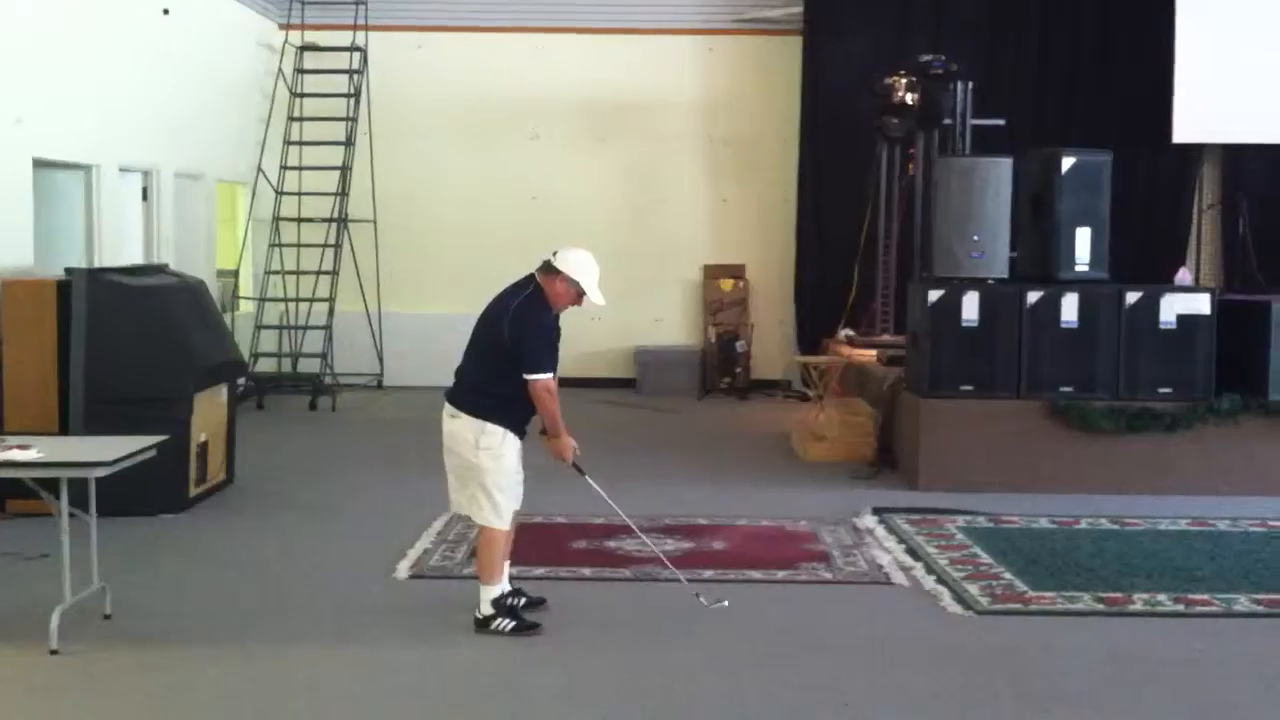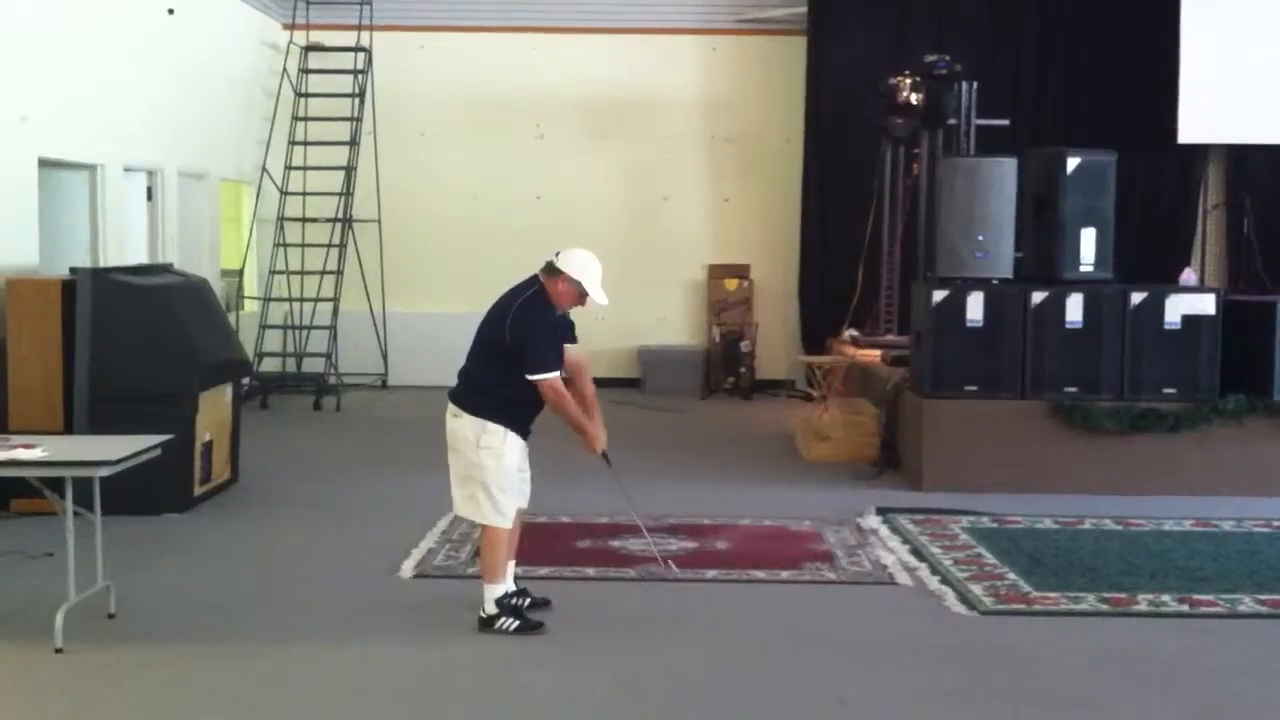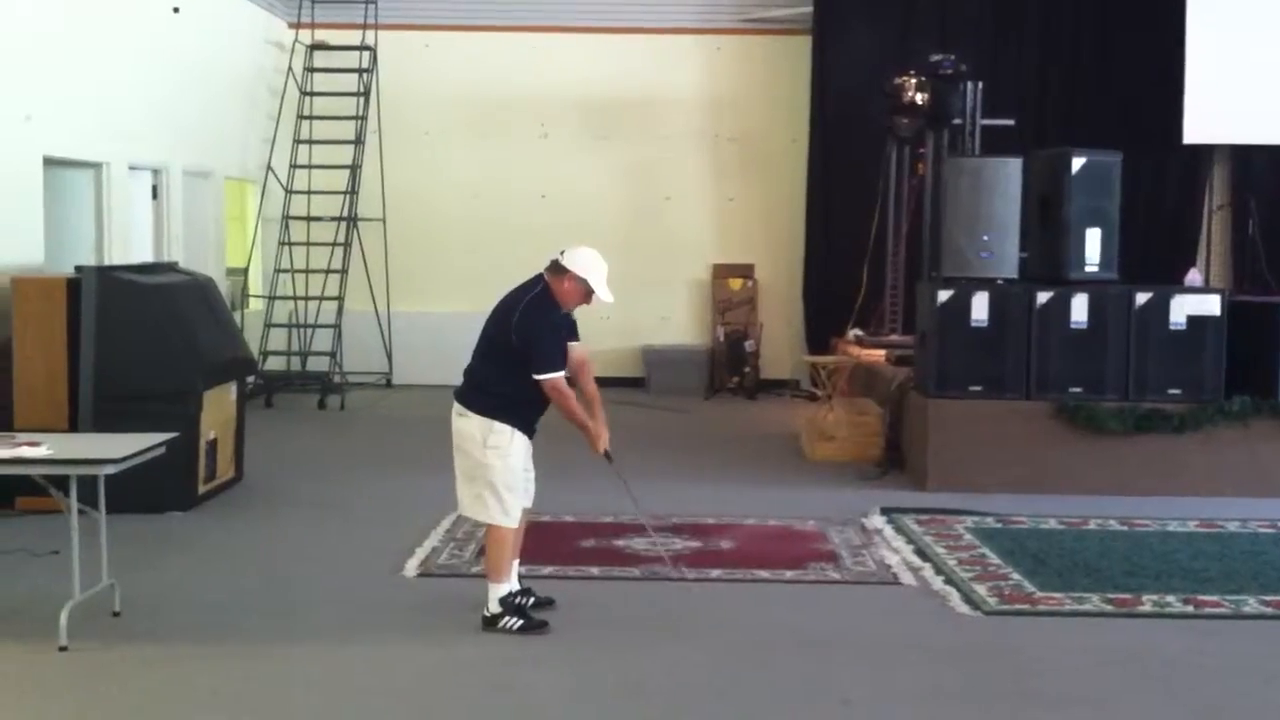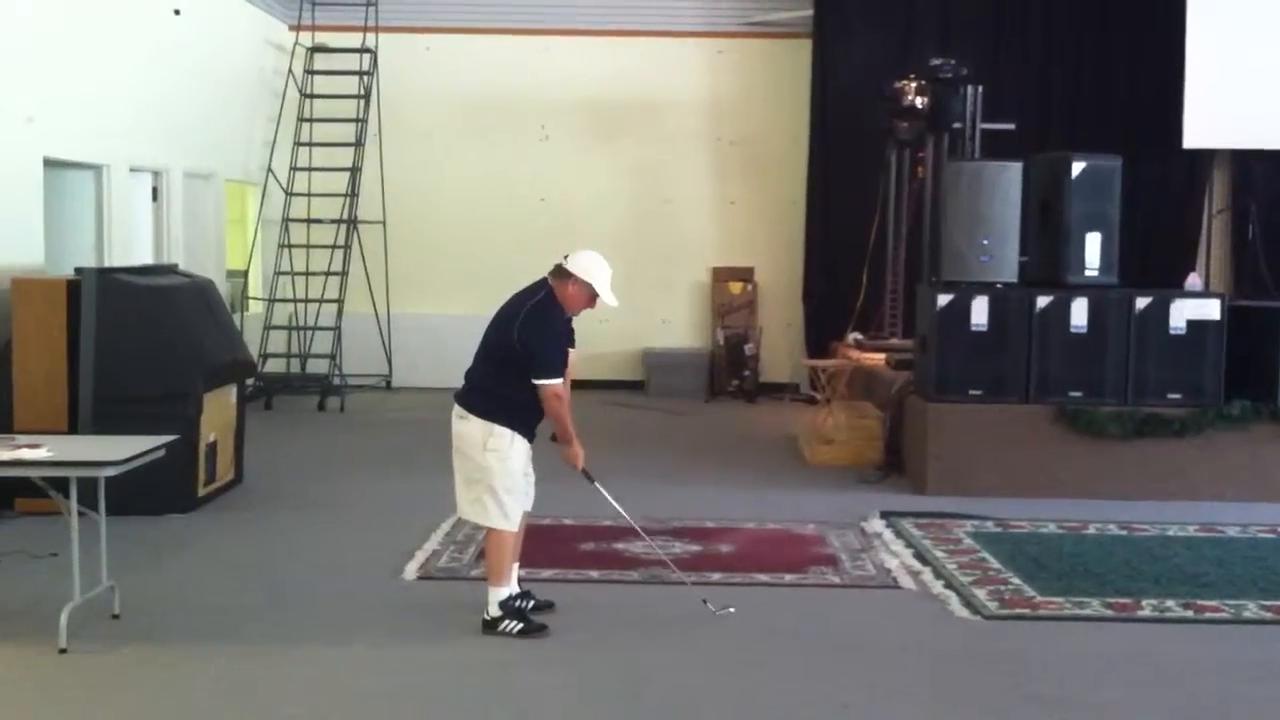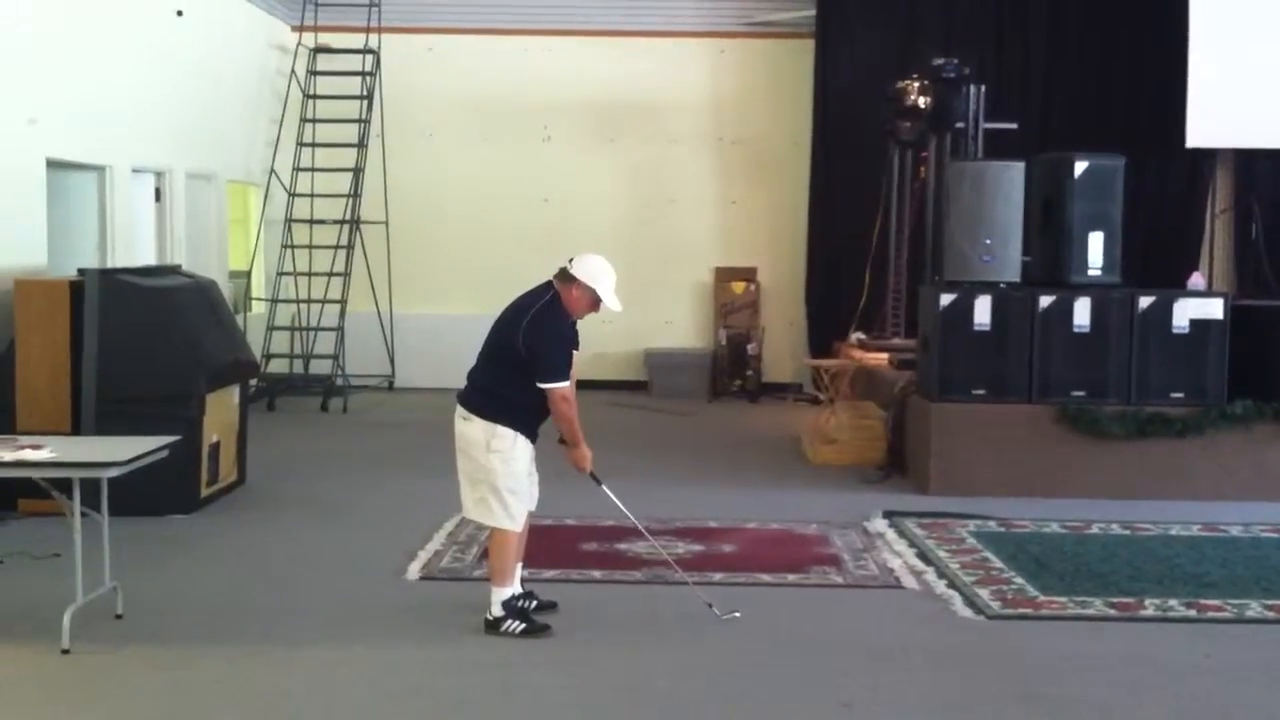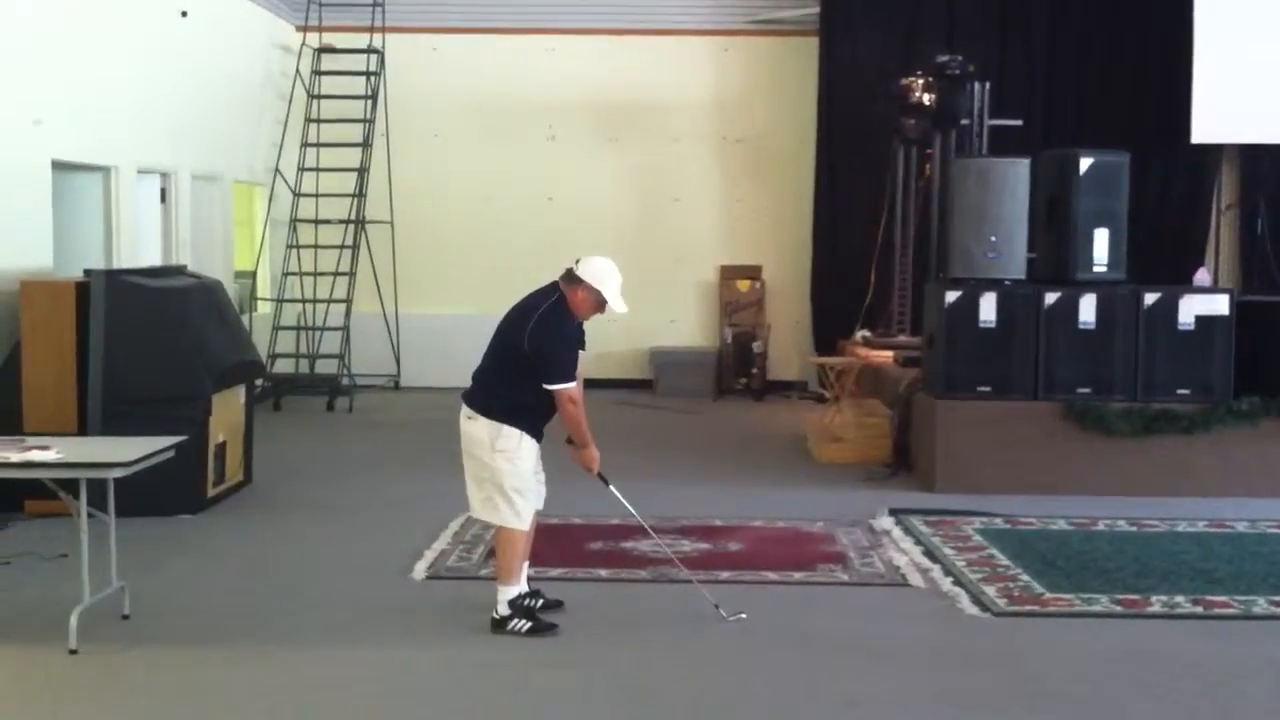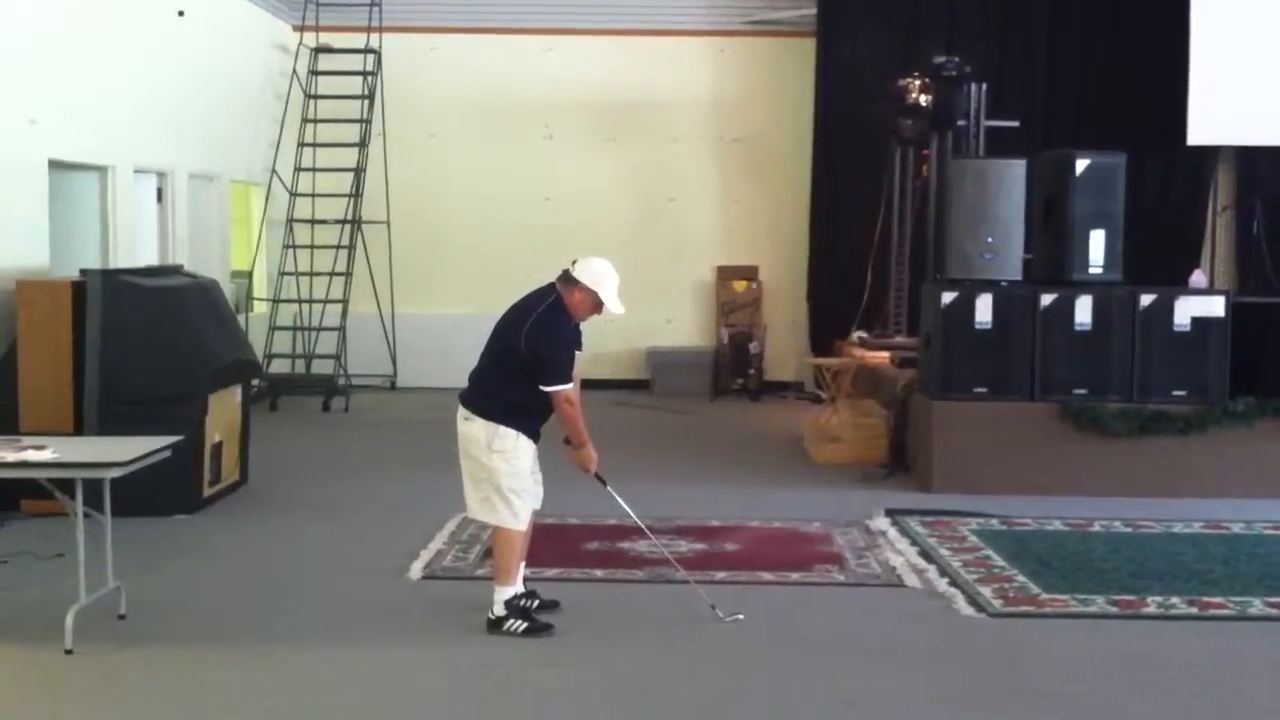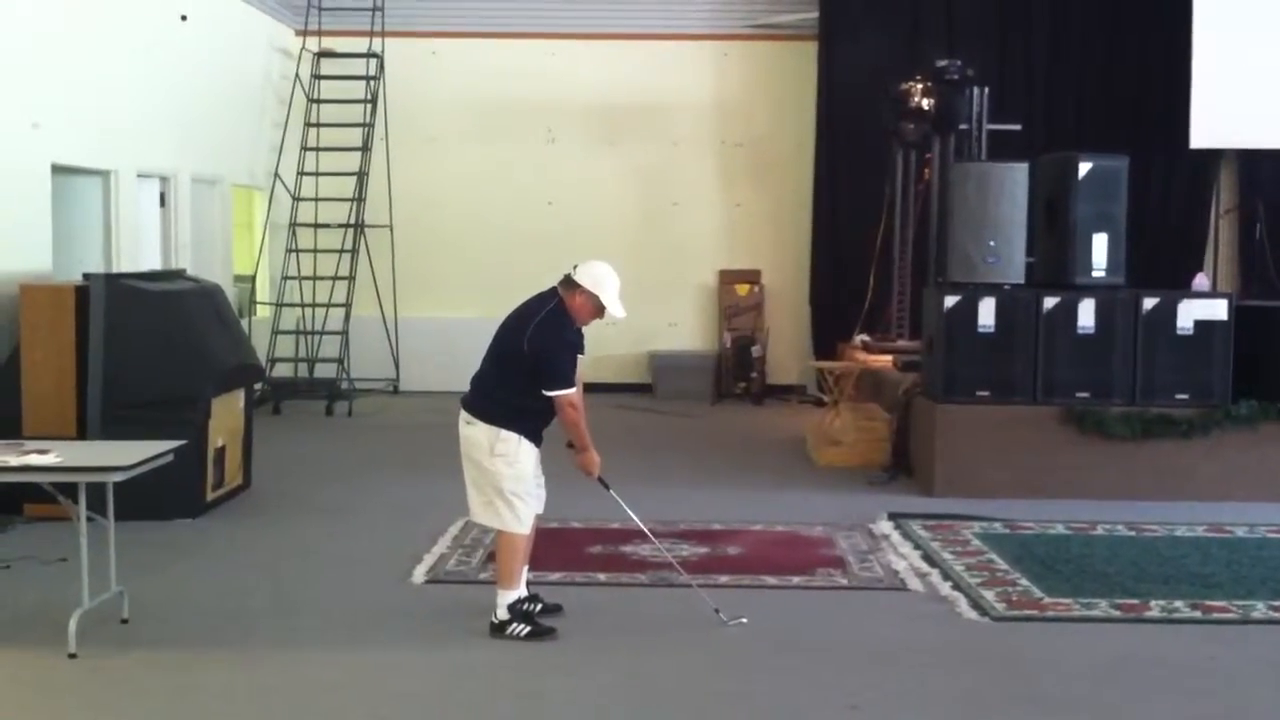
dt=0.4s
person 1, frame 1
left shoulder: (534, 301)
right shoulder: (531, 315)
left elbow: (546, 379)
right elbow: (541, 388)
left wrist: (554, 431)
right wrist: (559, 435)
left hip: (494, 420)
right hip: (482, 423)
left knee: (506, 508)
right knee: (495, 515)
left ankle: (502, 589)
right ankle: (490, 609)
person 1, frame 2
left shoulder: (547, 306)
right shoulder: (531, 315)
left elbow: (574, 364)
right elbow: (551, 387)
left wrist: (596, 418)
right wrist: (586, 429)
left hip: (504, 420)
right hip: (484, 422)
left knee: (514, 505)
right knee: (498, 513)
left ankle: (506, 588)
right ankle: (494, 608)
person 1, frame 3
left shoulder: (551, 304)
right shoulder: (537, 314)
left elbow: (576, 362)
right elbow: (555, 387)
left wrist: (599, 416)
right wrist: (589, 428)
left hip: (507, 419)
right hip: (490, 422)
left knee: (518, 505)
right knee: (503, 512)
left ankle: (510, 587)
right ankle: (498, 607)
person 1, frame 4
left shoulder: (549, 306)
right shoulder: (542, 319)
left elbow: (561, 376)
right elbow: (551, 394)
left wrist: (566, 437)
right wrist: (570, 443)
left hip: (505, 422)
right hip: (490, 425)
left knee: (518, 508)
right knee: (503, 516)
left ankle: (510, 590)
right ankle: (498, 610)
person 1, frame 5
left shoulder: (552, 307)
right shoulder: (546, 323)
left elbow: (565, 380)
right elbow: (559, 397)
left wrist: (571, 437)
right wrist: (577, 445)
left hip: (507, 421)
right hip: (493, 425)
left knee: (521, 507)
right knee: (507, 515)
left ankle: (513, 590)
right ankle: (500, 610)
person 1, frame 6
left shoulder: (557, 307)
right shoulder: (552, 324)
left elbow: (571, 382)
right elbow: (566, 398)
left wrist: (579, 438)
right wrist: (585, 445)
left hip: (511, 420)
right hip: (499, 425)
left knee: (528, 506)
right knee: (514, 514)
left ankle: (519, 590)
right ankle: (508, 609)
person 1, frame 7
left shoulder: (555, 309)
right shoulder: (548, 326)
left elbow: (568, 380)
right elbow: (563, 398)
left wrist: (576, 438)
right wrist: (582, 446)
left hip: (510, 421)
right hip: (495, 425)
left knee: (525, 506)
right knee: (511, 514)
left ankle: (515, 590)
right ankle: (503, 609)
person 1, frame 8
left shoulder: (557, 314)
right shoulder: (551, 329)
left elbow: (571, 386)
right elbow: (566, 402)
left wrist: (580, 442)
right wrist: (586, 450)
left hip: (512, 426)
right hip: (498, 429)
left knee: (529, 511)
right knee: (514, 518)
left ankle: (518, 594)
right ankle: (506, 614)
